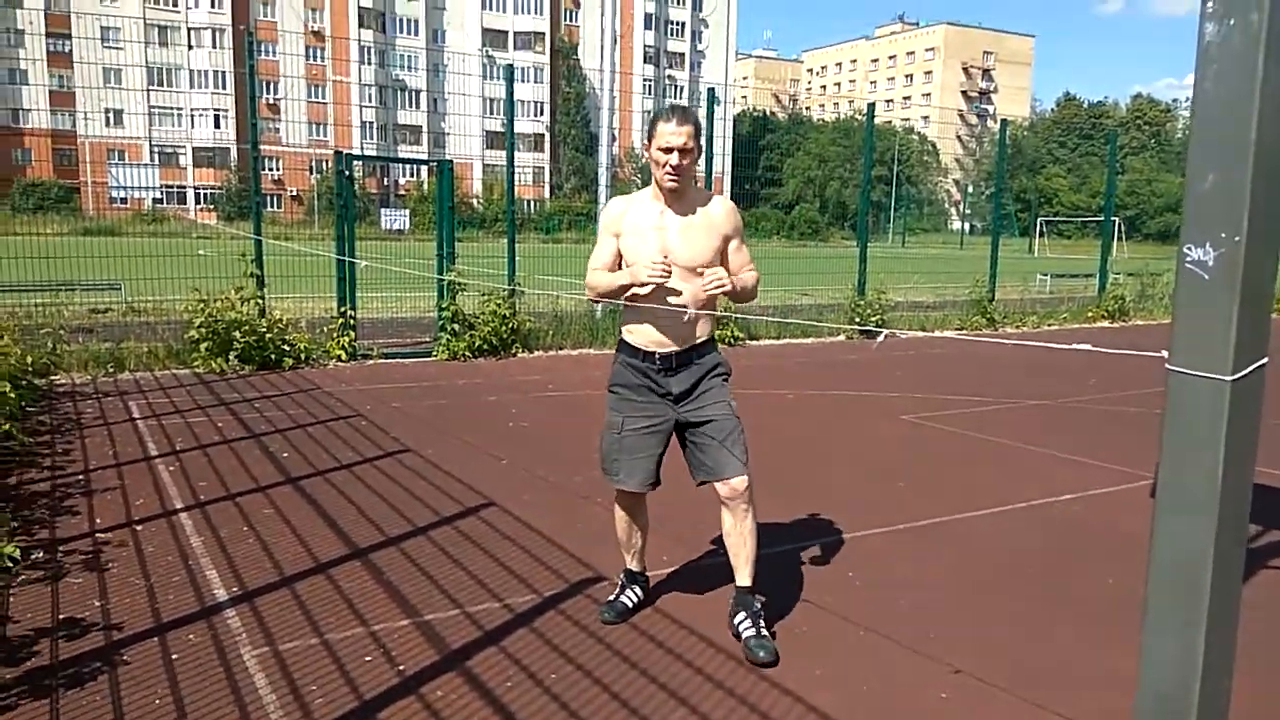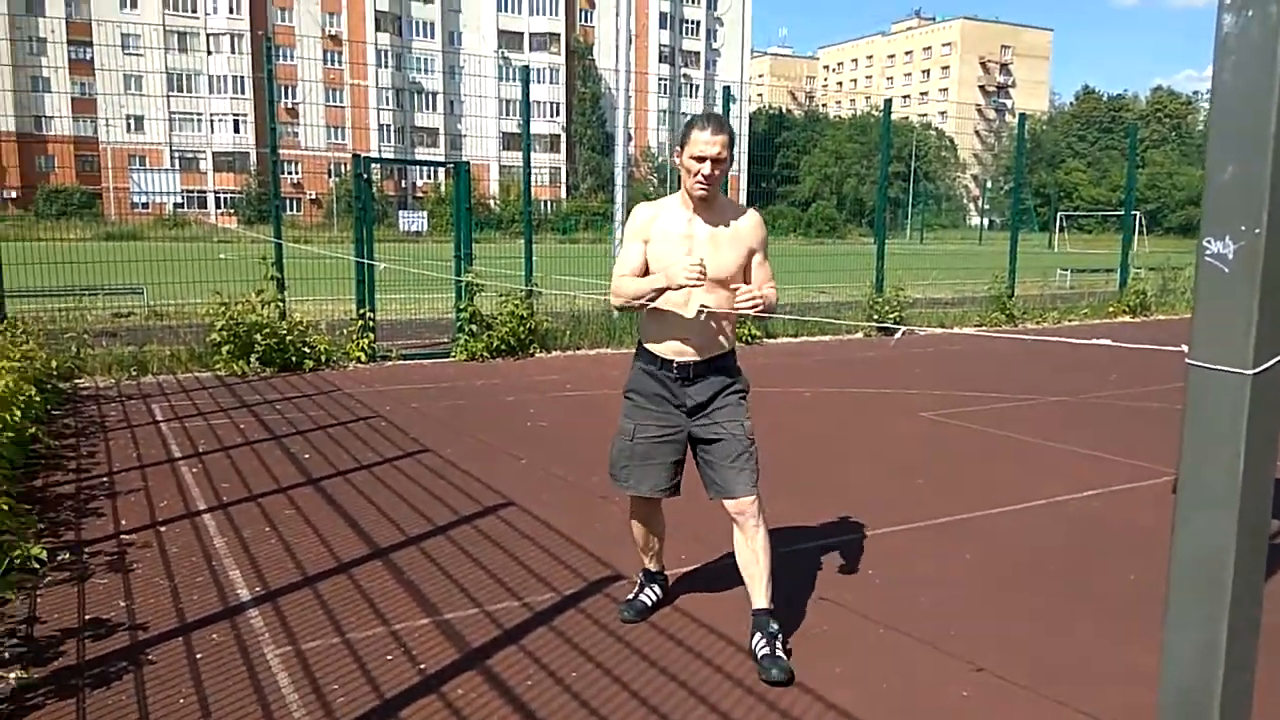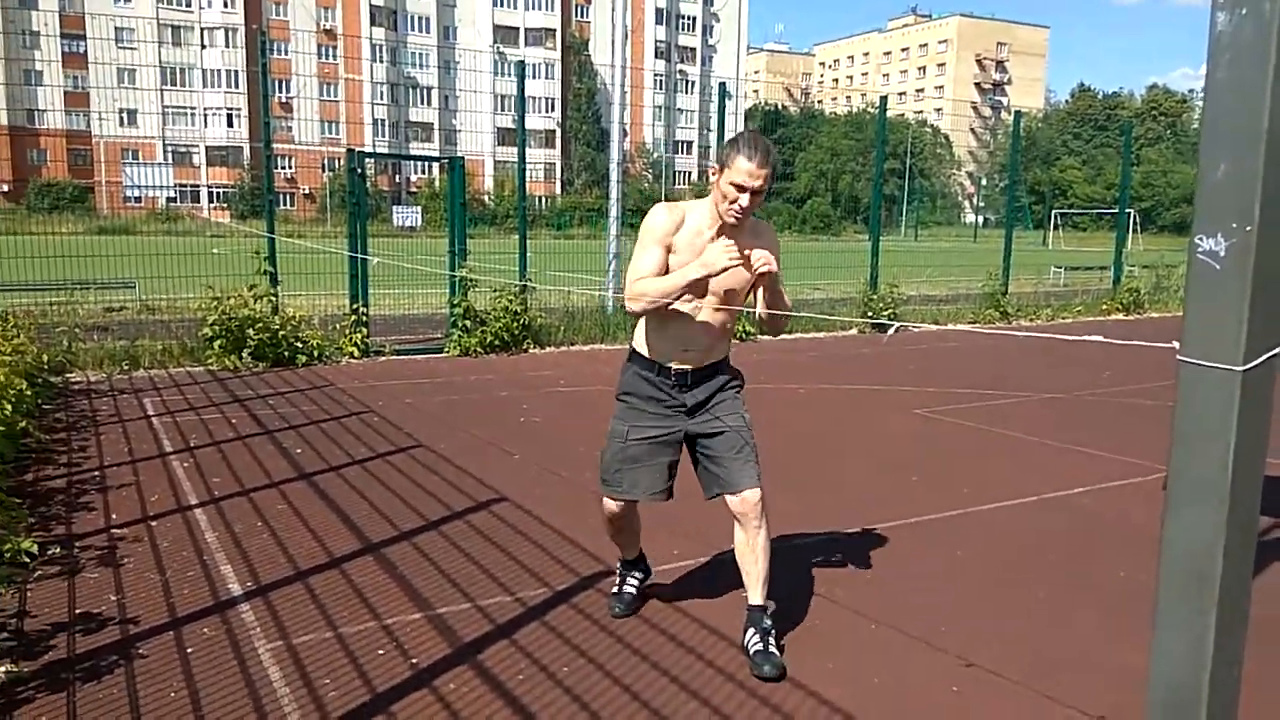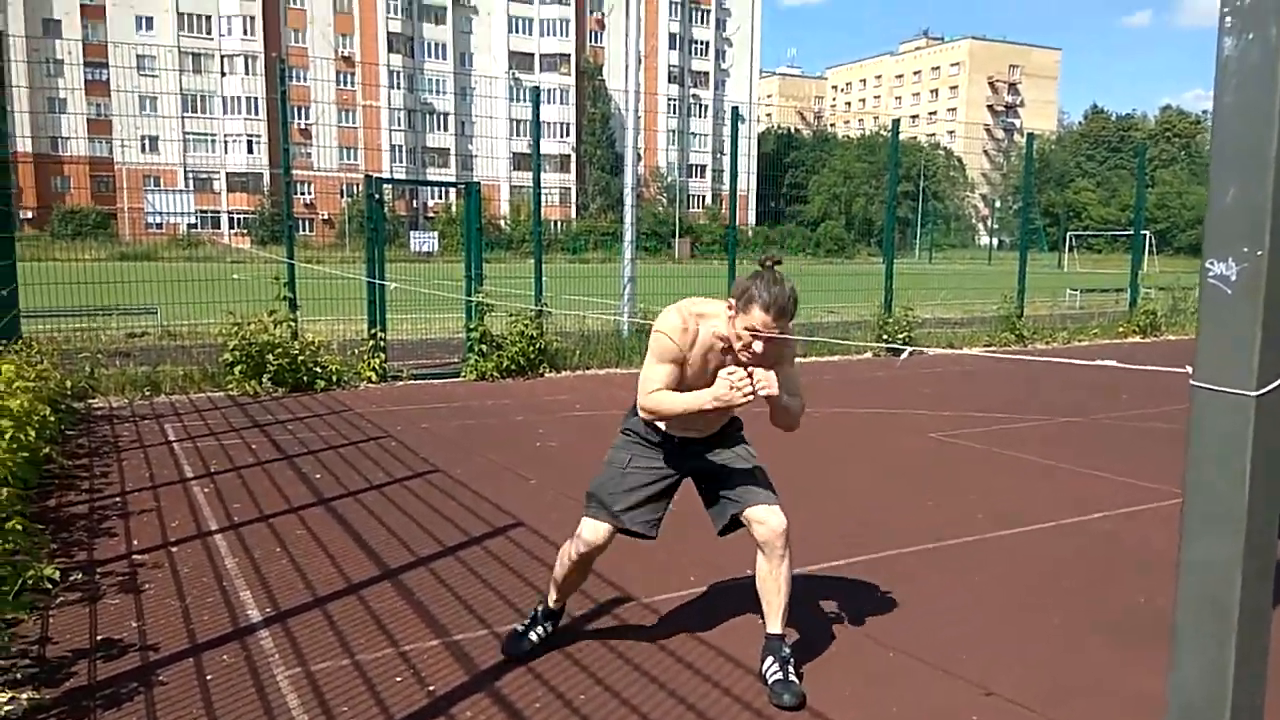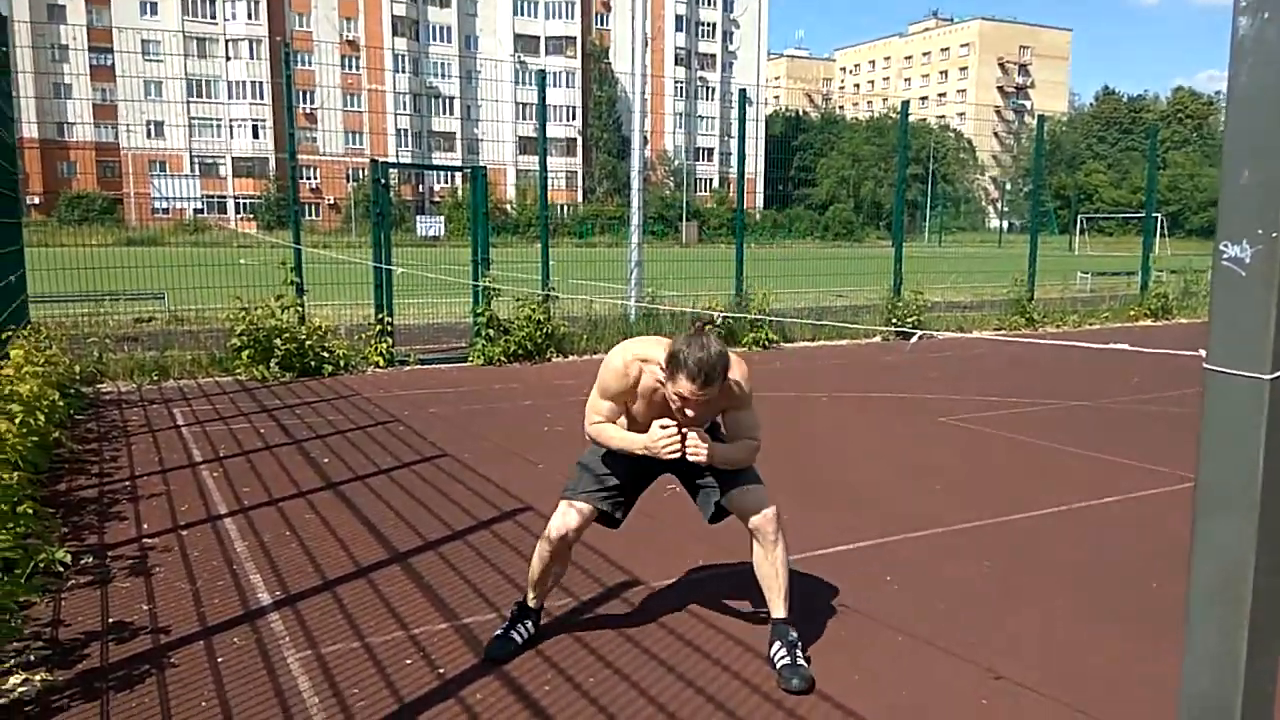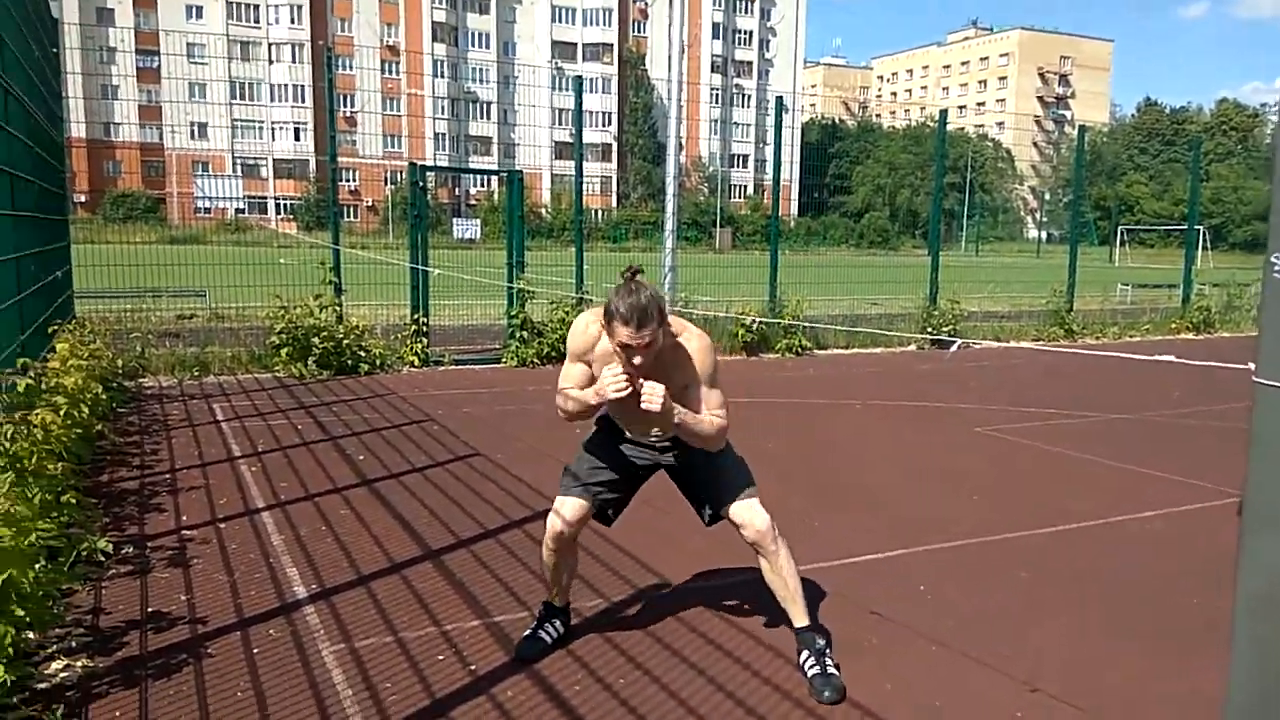
dt=0.2s
person 1, frame 1
left shoulder: (722, 211)
right shoulder: (620, 211)
left elbow: (750, 286)
right elbow: (592, 286)
left wrist: (733, 284)
right wrist: (633, 275)
left hip: (701, 367)
right hip: (636, 369)
left knee: (734, 488)
right knee: (628, 489)
left ankle: (747, 605)
right ankle: (635, 580)
person 1, frame 2
left shoulder: (748, 221)
right shoulder: (646, 216)
left elbow: (769, 304)
right elbow: (618, 292)
left wrist: (757, 296)
right wrist: (668, 280)
left hip: (719, 379)
right hip: (654, 376)
left knee: (744, 505)
right knee: (641, 495)
left ankle: (763, 624)
right ankle: (653, 578)
person 1, frame 3
left shoulder: (763, 237)
right shoulder: (668, 218)
left elbow: (776, 325)
right elbow: (636, 299)
left wrist: (771, 286)
right wrist: (704, 270)
left hip: (715, 384)
right hip: (650, 383)
left knee: (747, 505)
right knee: (616, 505)
left ankle: (758, 622)
right ankle: (632, 565)
person 1, frame 4
left shoulder: (774, 341)
right shoulder: (680, 325)
left elbow: (793, 416)
right elbow: (647, 400)
left wrist: (776, 399)
right wrist: (711, 399)
left hip: (719, 437)
right hip: (652, 436)
left knee: (773, 528)
right knee: (588, 538)
left ankle: (776, 650)
right ankle: (549, 614)
person 1, frame 5
left shoulder: (733, 377)
right shoulder: (626, 363)
left elbow: (749, 447)
right elbow: (595, 426)
left wrist: (713, 452)
right wrist: (633, 442)
left hip: (704, 451)
right hip: (628, 443)
left knee: (764, 519)
right knee: (561, 527)
left ankle: (782, 636)
right ankle: (526, 615)
person 1, frame 6
left shoulder: (694, 347)
right shoulder: (586, 332)
left elbow: (716, 433)
right elbow: (566, 407)
left wrist: (674, 414)
right wrist: (594, 396)
left hip: (691, 440)
right hip: (619, 439)
left knee: (757, 528)
right knee: (560, 526)
left ankle: (809, 641)
right ankle: (554, 616)
